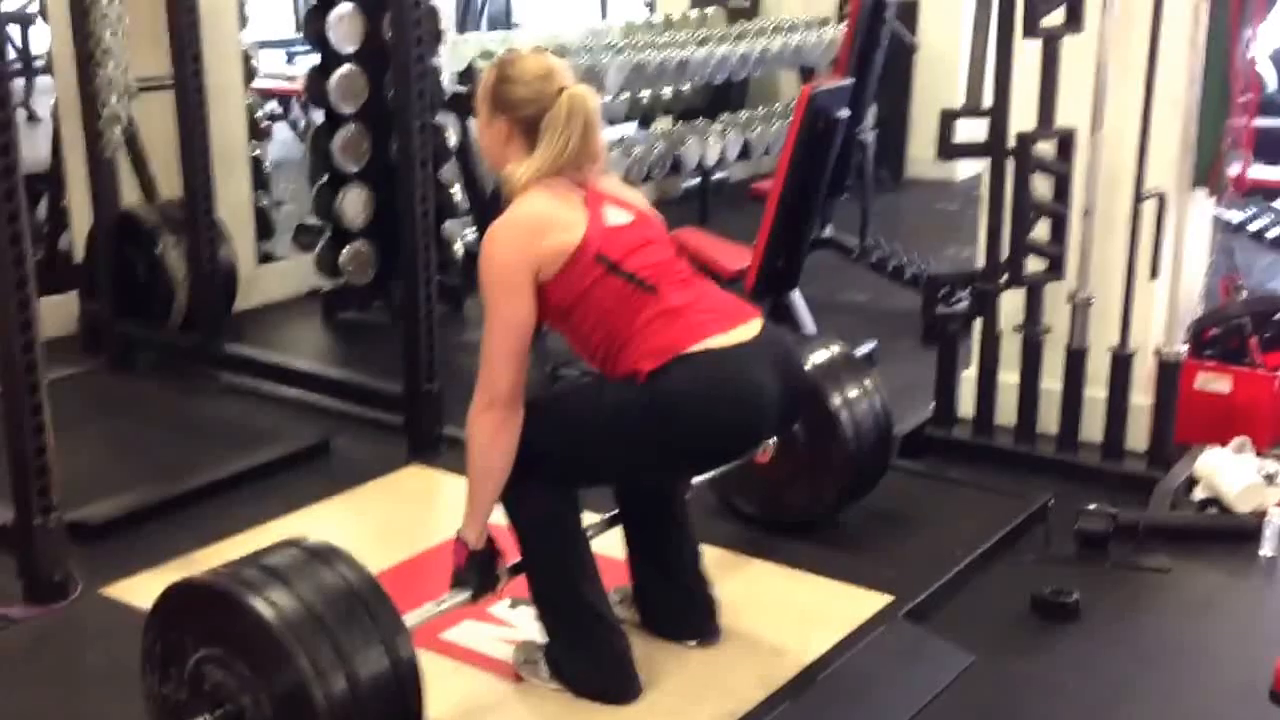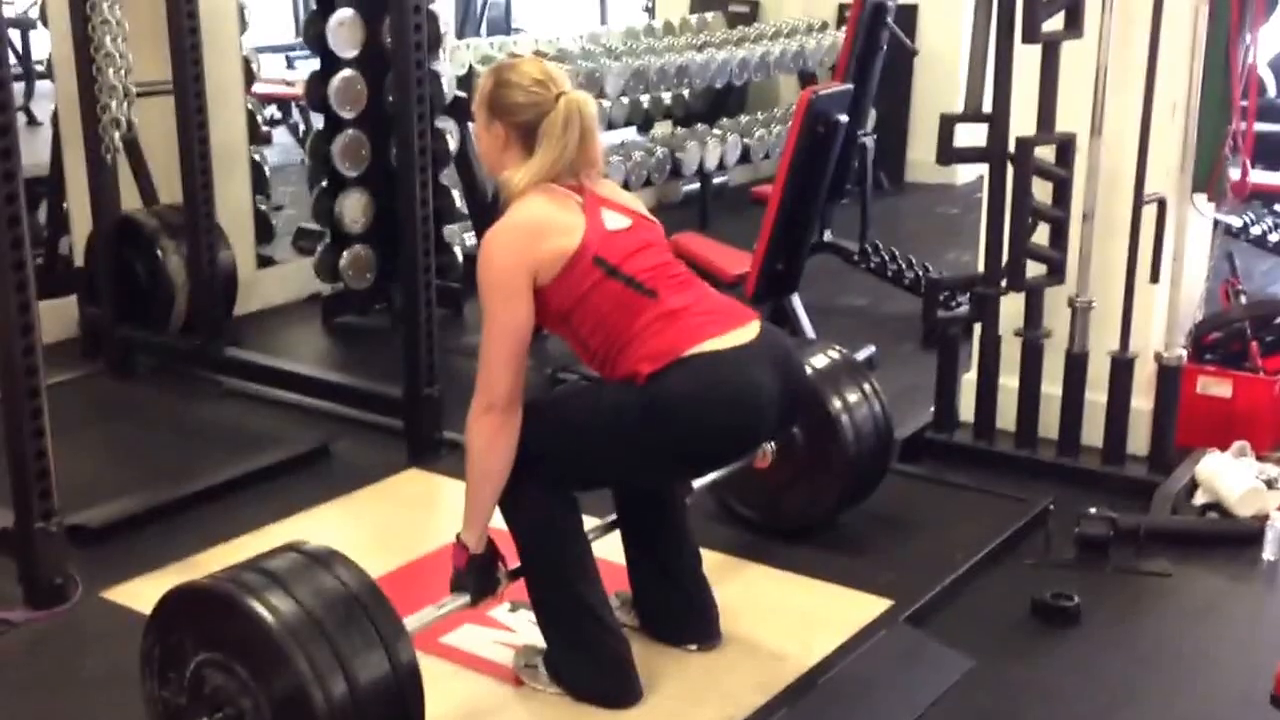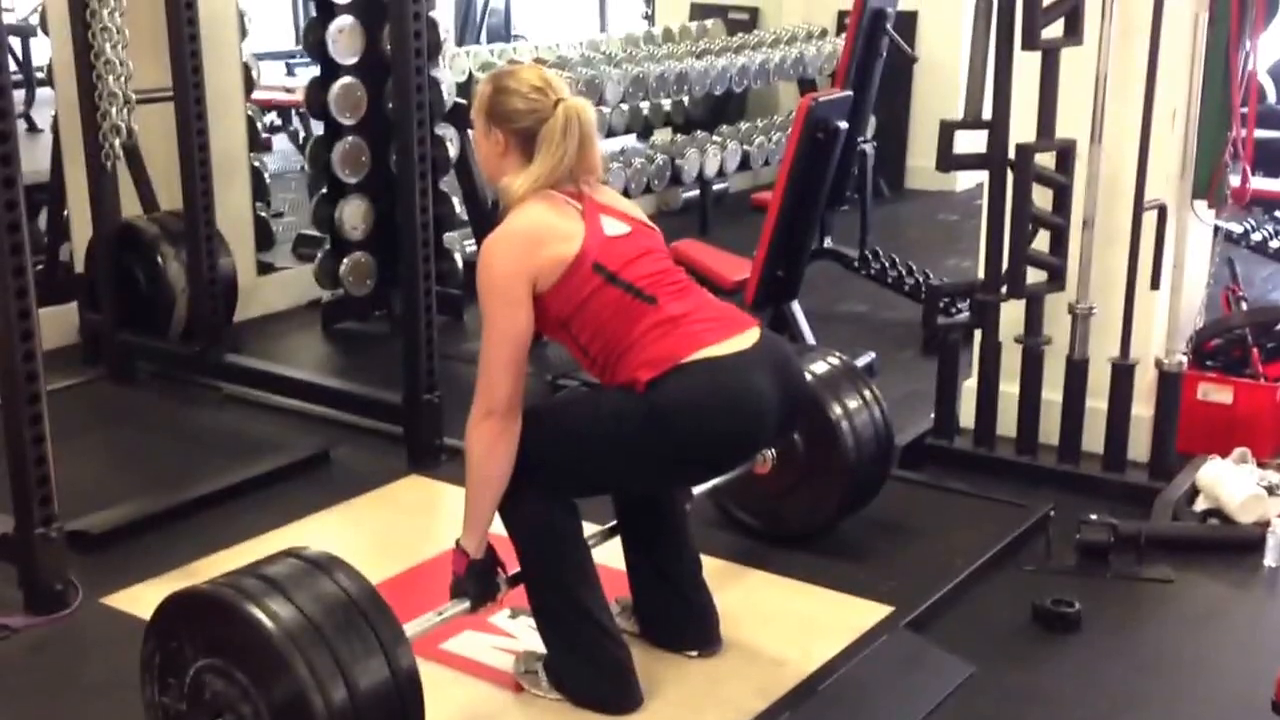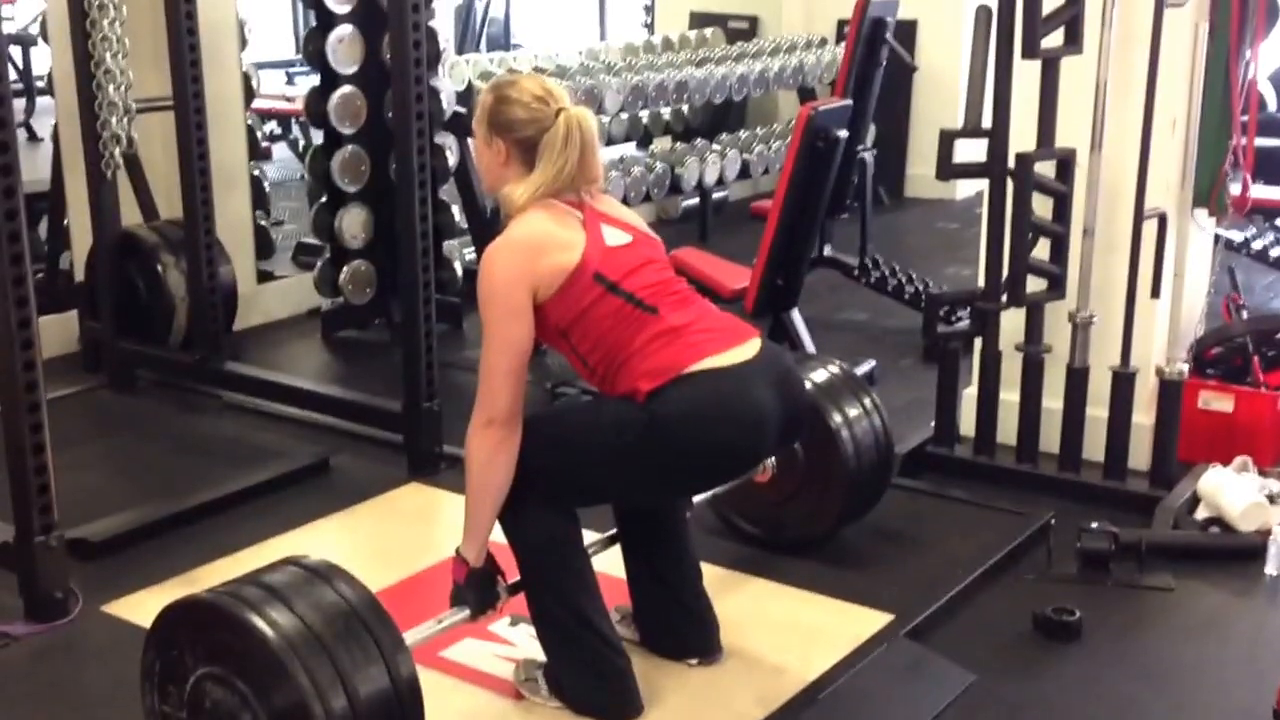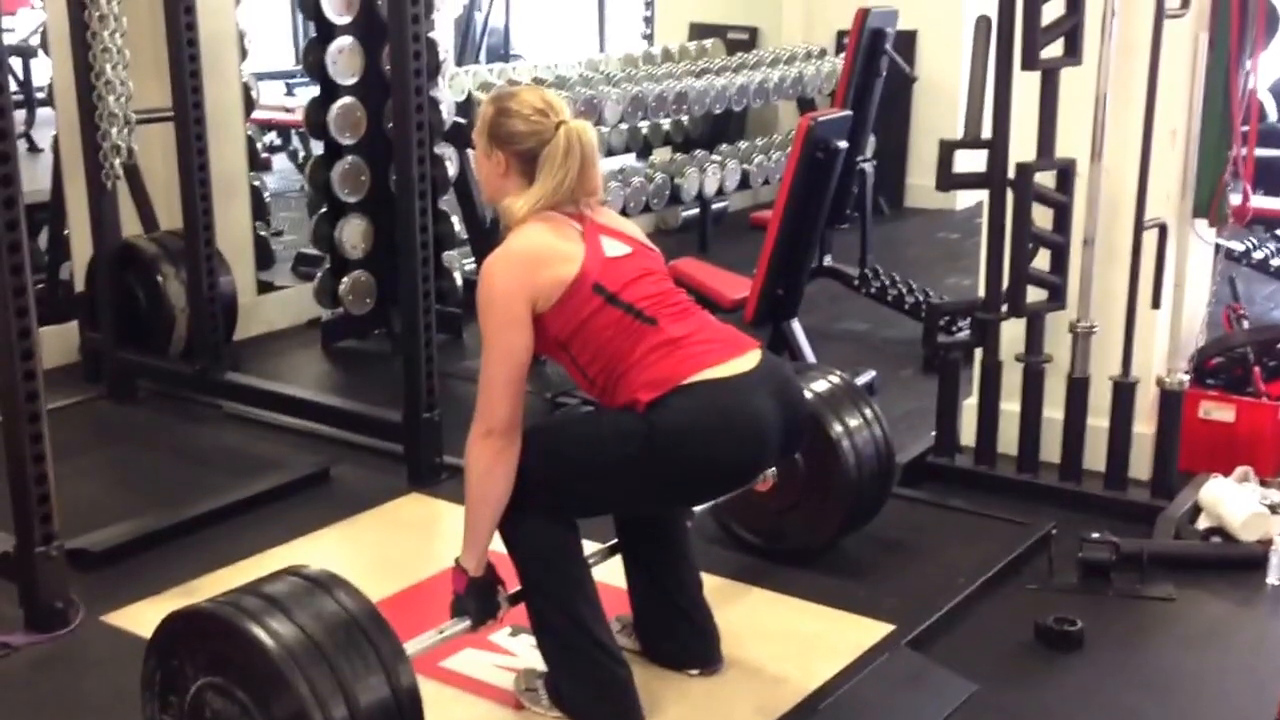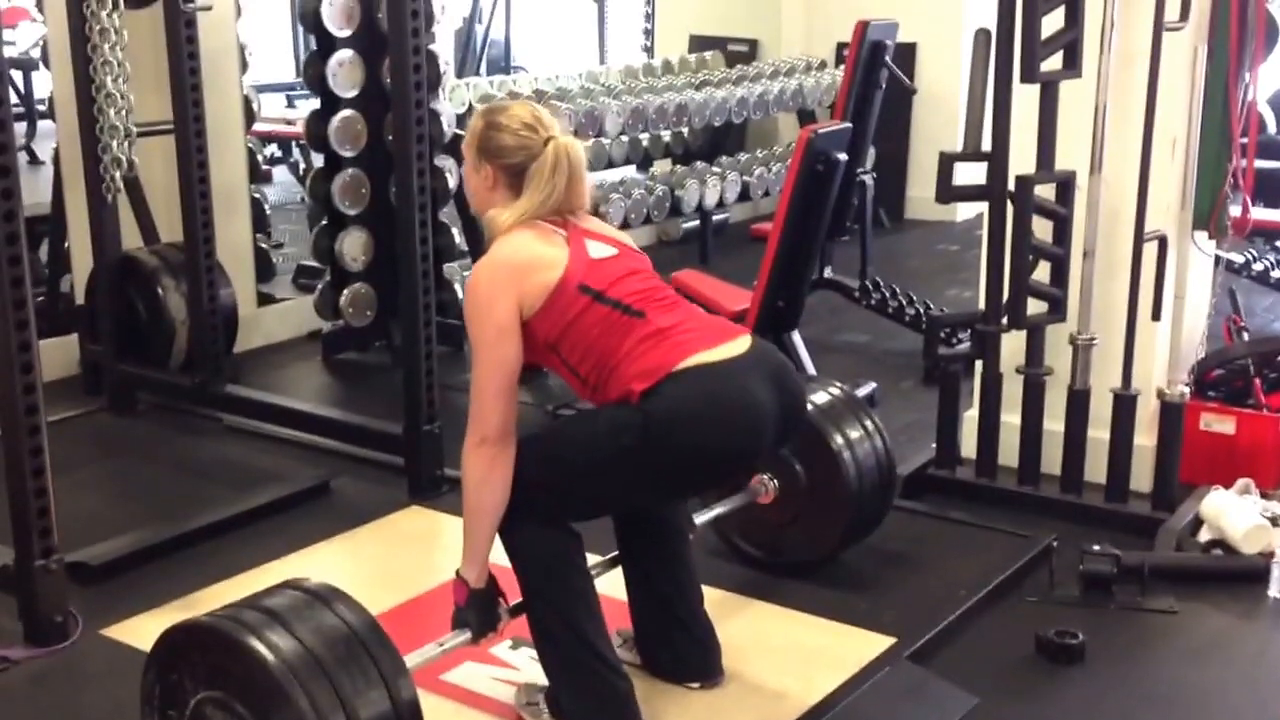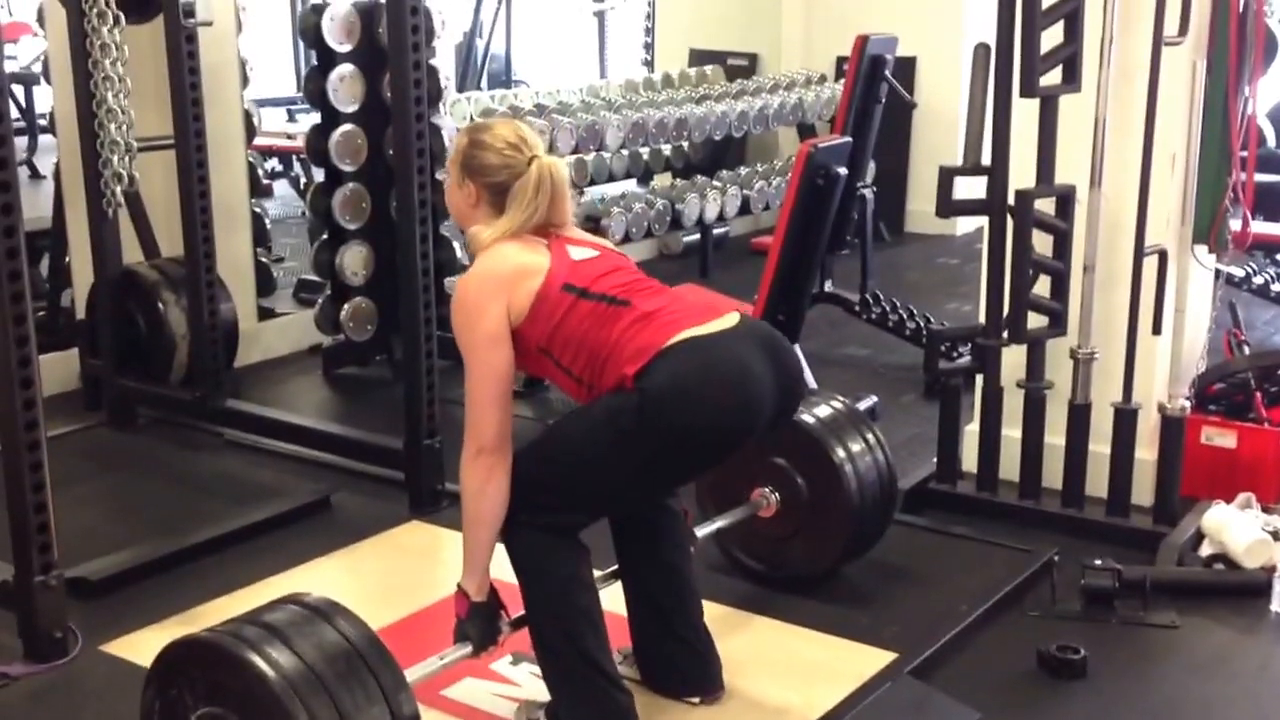
dt=0.3s
person 1, frame 1
left shoulder: (515, 232)
right shoulder: (612, 191)
left elbow: (498, 402)
left wrist: (474, 536)
left hip: (710, 393)
right hip: (772, 365)
left knee: (525, 452)
right knee: (630, 418)
left ankle: (592, 663)
right ankle: (677, 607)
person 1, frame 2
left shoulder: (514, 235)
right shoulder: (608, 195)
left elbow: (498, 406)
left wrist: (473, 539)
left hip: (709, 395)
right hip: (773, 366)
left knee: (526, 456)
right knee: (629, 423)
left ankle: (591, 667)
right ankle: (677, 611)
person 1, frame 3
left shoulder: (512, 242)
right shoulder: (607, 200)
left elbow: (497, 411)
left wrist: (473, 546)
left hip: (709, 402)
right hip: (773, 372)
left knee: (523, 462)
right knee: (630, 428)
right ankle: (678, 618)
person 1, frame 4
left shoulder: (513, 251)
right shoulder: (608, 211)
left elbow: (497, 421)
left wrist: (472, 554)
left hip: (709, 413)
right hip: (774, 385)
left knee: (525, 471)
right knee: (630, 438)
right ankle: (678, 626)
person 1, frame 5
left shoulder: (513, 263)
right shoulder: (608, 223)
left elbow: (496, 432)
left wrist: (472, 567)
left hip: (709, 426)
right hip: (775, 396)
left knee: (523, 484)
right knee: (630, 448)
right ankle: (680, 637)
person 1, frame 6
left shoulder: (499, 271)
right shoulder: (592, 232)
left elbow: (491, 439)
left wrist: (473, 576)
left hip: (706, 410)
right hip: (771, 384)
left knee: (524, 495)
right knee: (630, 455)
right ankle: (682, 651)
person 1, frame 7
left shoulder: (484, 283)
right shoulder: (576, 243)
left elbow: (487, 450)
left wrist: (474, 589)
left hip: (700, 386)
right hip: (768, 361)
left knee: (529, 506)
right knee: (630, 472)
right ankle: (682, 666)
